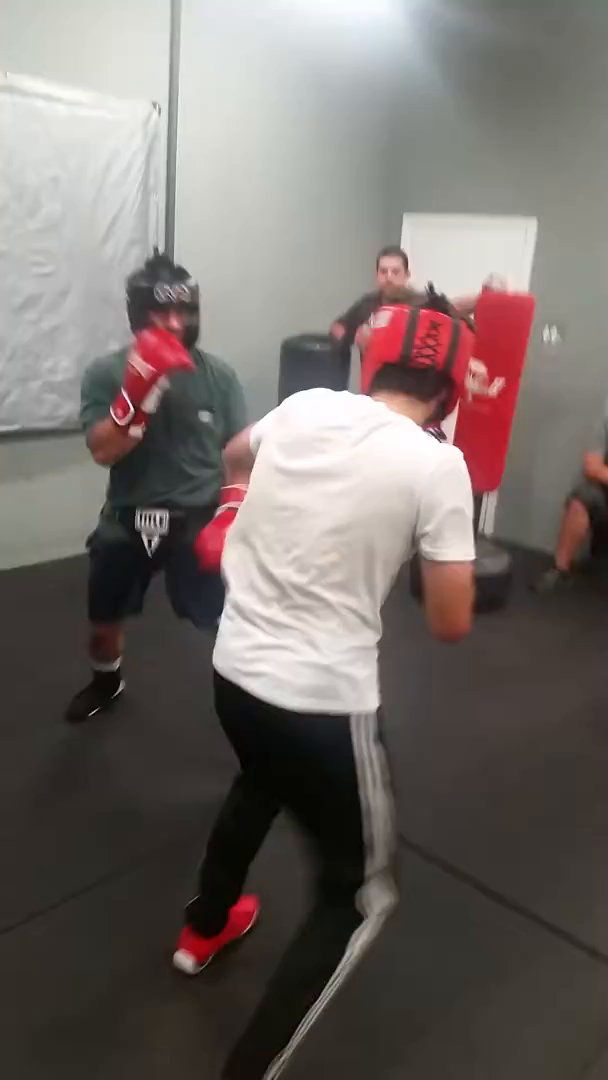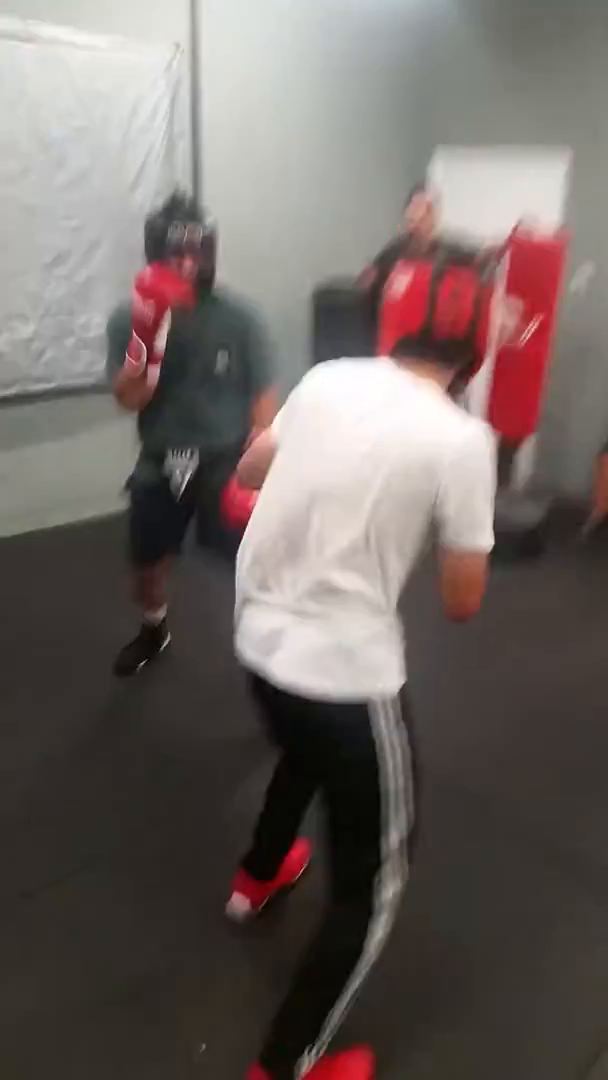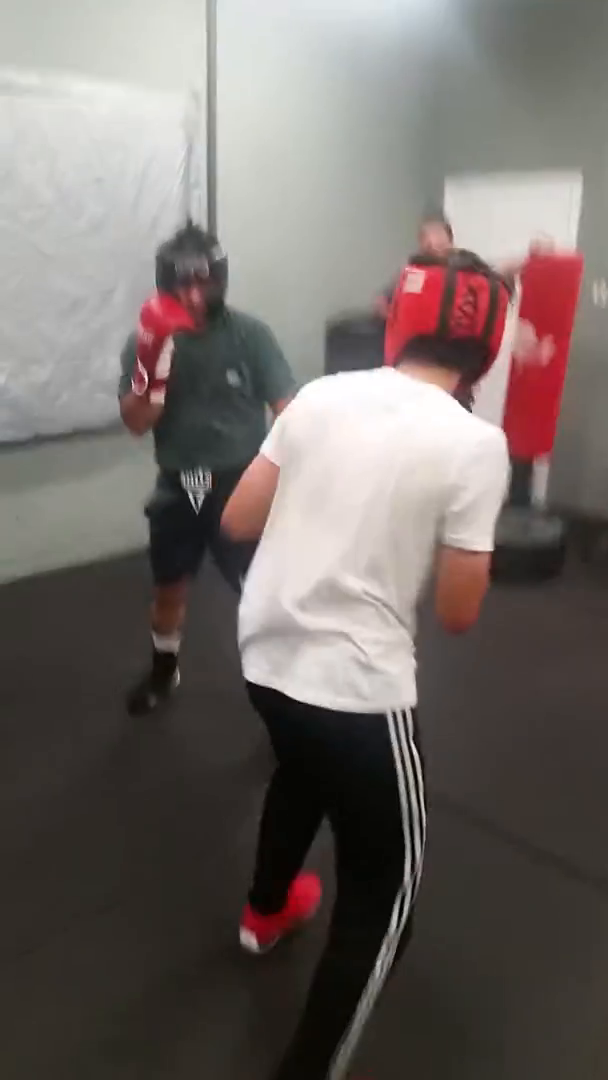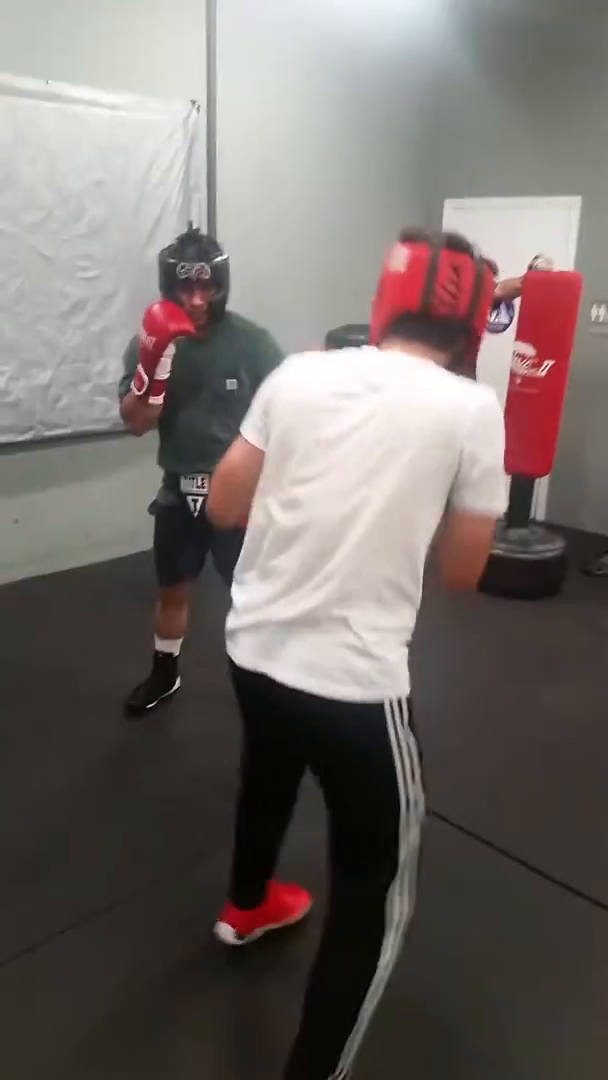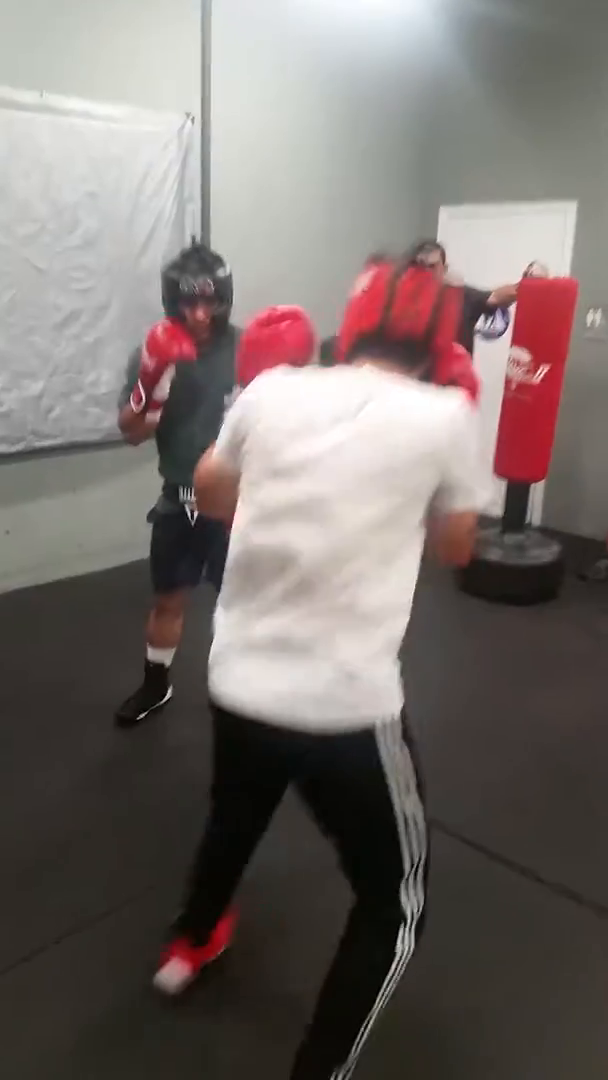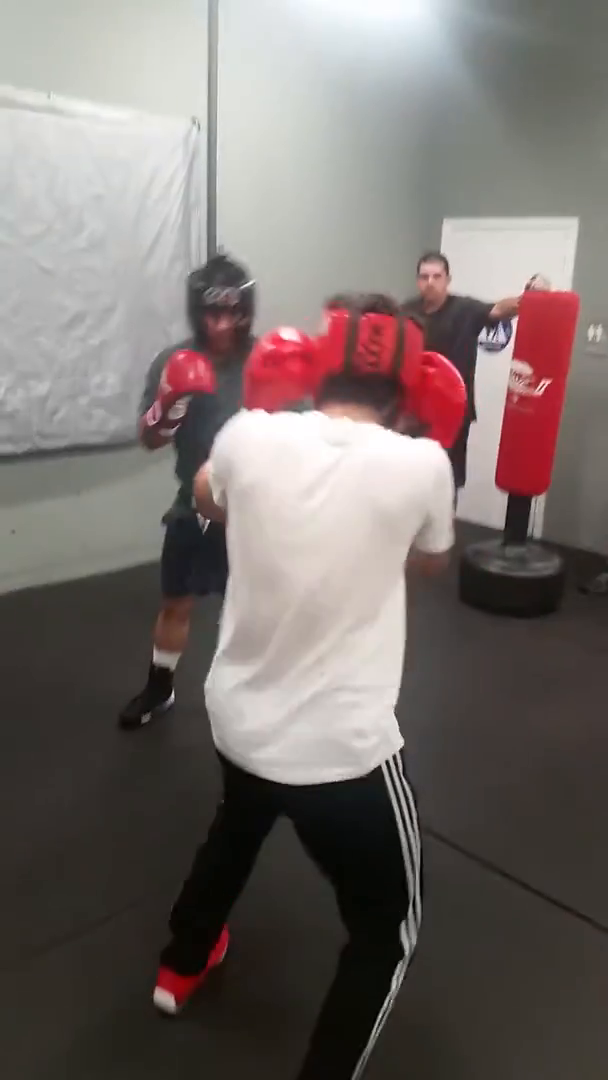
dt=0.1s
person 1, frame 1
left shoulder: (302, 407)
right shoulder: (436, 466)
left elbow: (237, 458)
right elbow: (451, 622)
left hip: (235, 662)
right hip: (322, 693)
left knee: (261, 784)
right knee: (356, 899)
left ankle: (205, 932)
person 1, frame 2
left shoulder: (325, 382)
right shoulder: (460, 439)
left elbow: (250, 470)
right elbow: (461, 603)
left hip: (260, 641)
right hip: (345, 671)
left knee: (308, 750)
right knee: (369, 878)
left ankle: (256, 877)
person 1, frame 3
left shoulder: (321, 394)
right shoulder: (473, 443)
left elbow: (237, 525)
right elbow: (458, 614)
left hip: (264, 658)
right hip: (354, 690)
left knee: (300, 779)
right knee: (376, 897)
left ankle: (266, 912)
person 1, frame 4
left shoulder: (296, 373)
right shoulder: (473, 410)
left elbow: (222, 509)
right elbow: (461, 573)
left hip: (253, 646)
right hip: (352, 677)
left knee: (272, 767)
right knee: (372, 890)
left ankle: (246, 905)
person 1, frame 5
left shoulder: (272, 393)
right shoulder: (446, 418)
left elbow: (209, 493)
right elbow: (456, 547)
left hip: (238, 680)
right hip: (343, 703)
left knee: (237, 812)
right knee: (391, 902)
left ankle: (190, 943)
person 1, frame 6
left shoulder: (249, 437)
right shoulder: (422, 465)
left elbow: (208, 502)
left hip: (238, 719)
right hip: (343, 748)
left knee: (239, 824)
right knee: (387, 930)
left ankle: (181, 968)
person 2, frame 1
left shoulder: (218, 377)
right shoulder: (108, 372)
right elbow: (103, 451)
right wrist: (141, 389)
left hip: (197, 521)
right hip: (128, 520)
right knee: (105, 621)
right ankle: (106, 681)
person 2, frame 2
left shoulder: (238, 316)
right shoulder: (129, 318)
left elbow: (264, 398)
right elbow: (129, 396)
right wrist: (149, 330)
left hip: (225, 463)
right hip: (162, 463)
right knee: (146, 564)
right ankle: (152, 634)
person 2, frame 3
left shoulder: (250, 335)
right shoulder: (146, 340)
left elbow: (283, 407)
right elbow: (137, 422)
right wrist: (154, 356)
left hip: (239, 484)
right hip: (179, 486)
right knee: (169, 586)
right ankle: (164, 669)
person 2, frame 4
left shoulder: (250, 339)
right shoulder: (148, 342)
right elbow: (135, 422)
right wrist: (156, 359)
right hip: (182, 490)
right knee: (172, 589)
right ankle: (164, 674)
person 2, frame 5
right shoulder: (154, 352)
right elbow: (132, 433)
right wrist: (153, 379)
right hip: (181, 498)
right knee: (167, 597)
right ankle: (156, 684)
person 2, frame 6
right shoulder: (172, 363)
right elbow: (150, 440)
right wrist: (169, 400)
right hip: (194, 506)
right knee: (176, 602)
right ankle: (160, 687)
